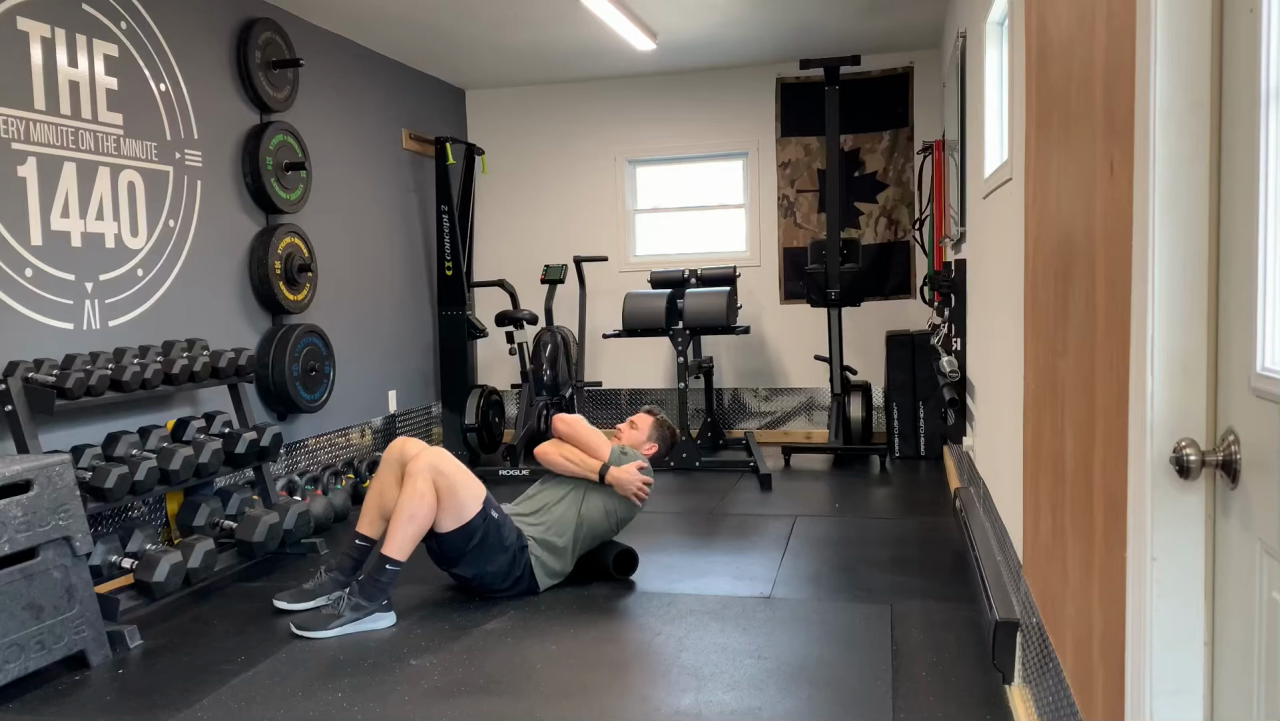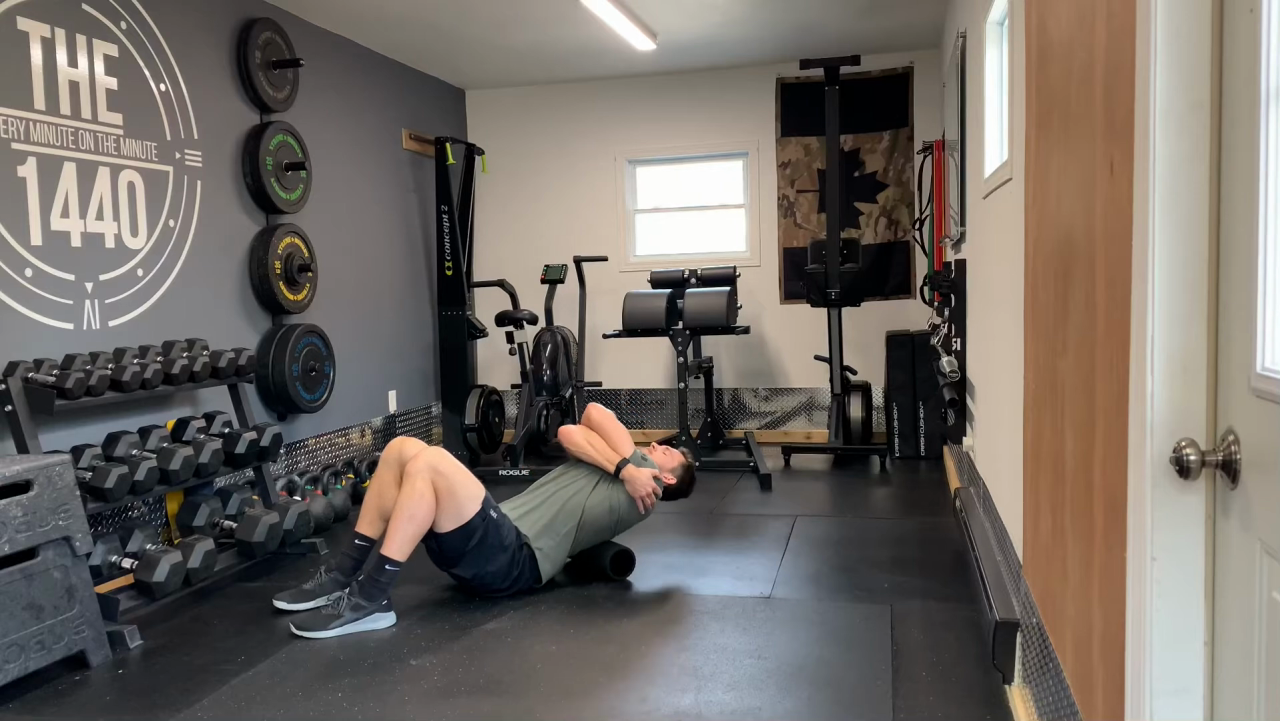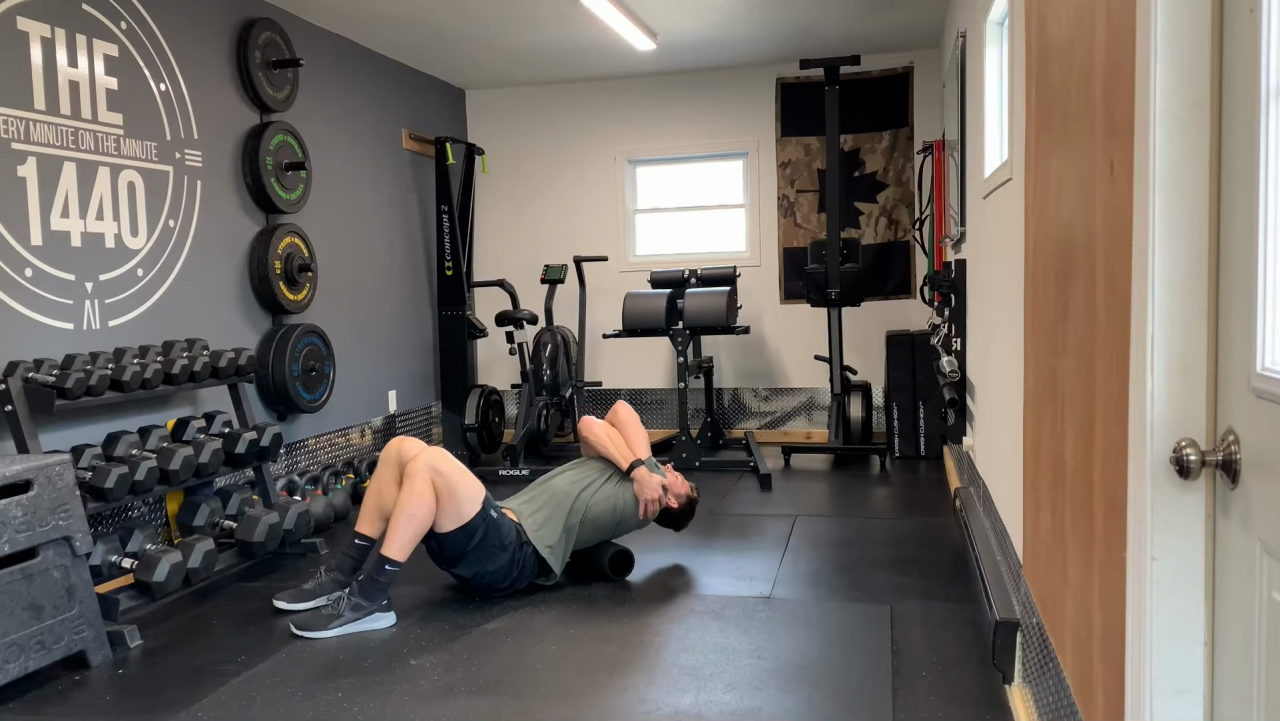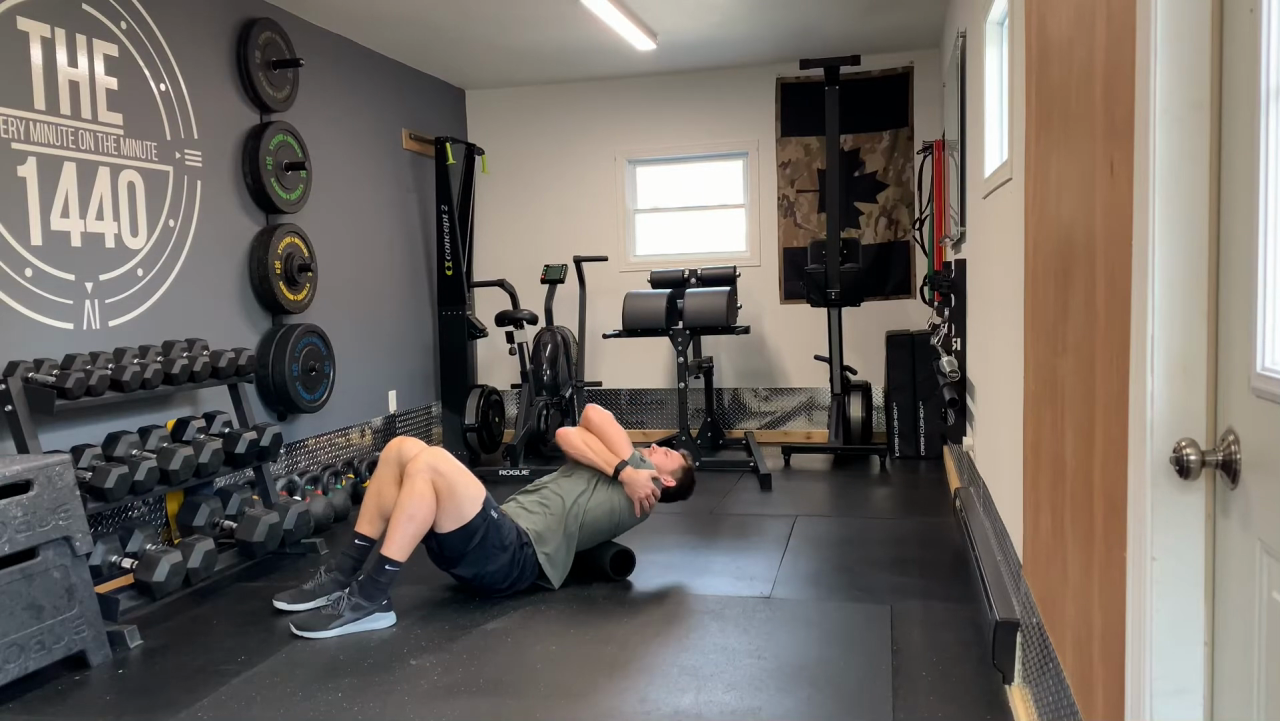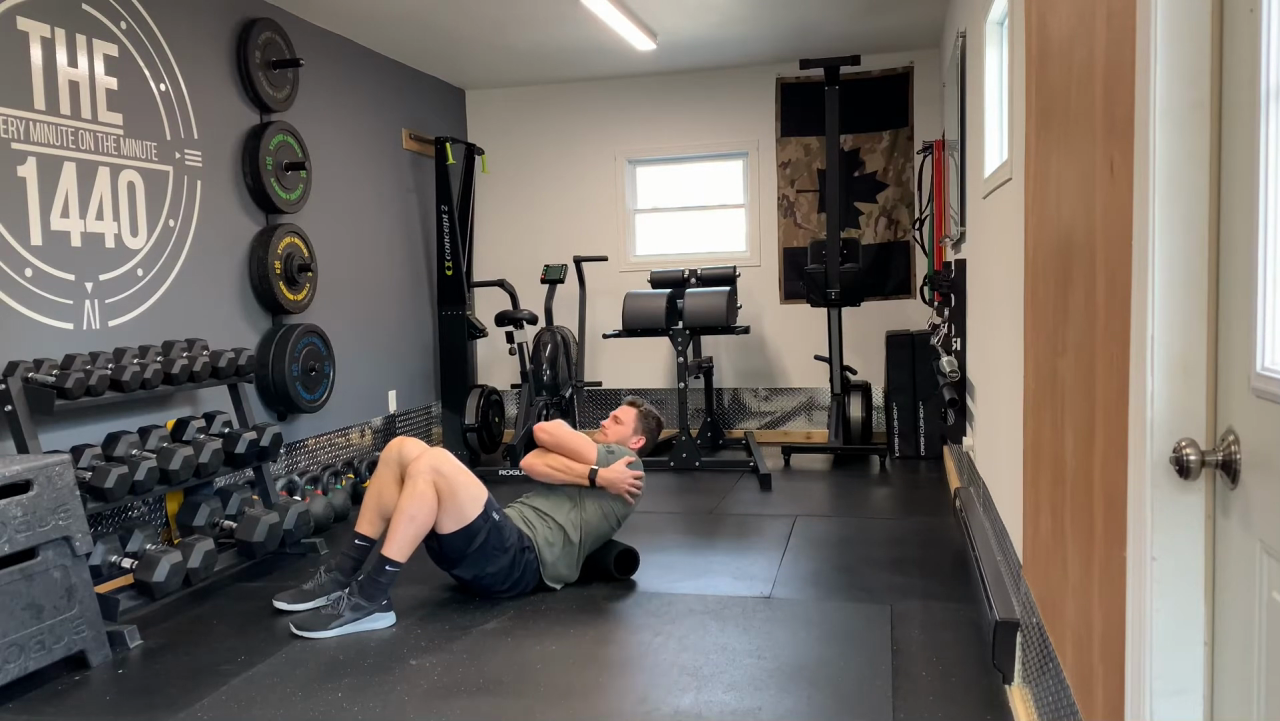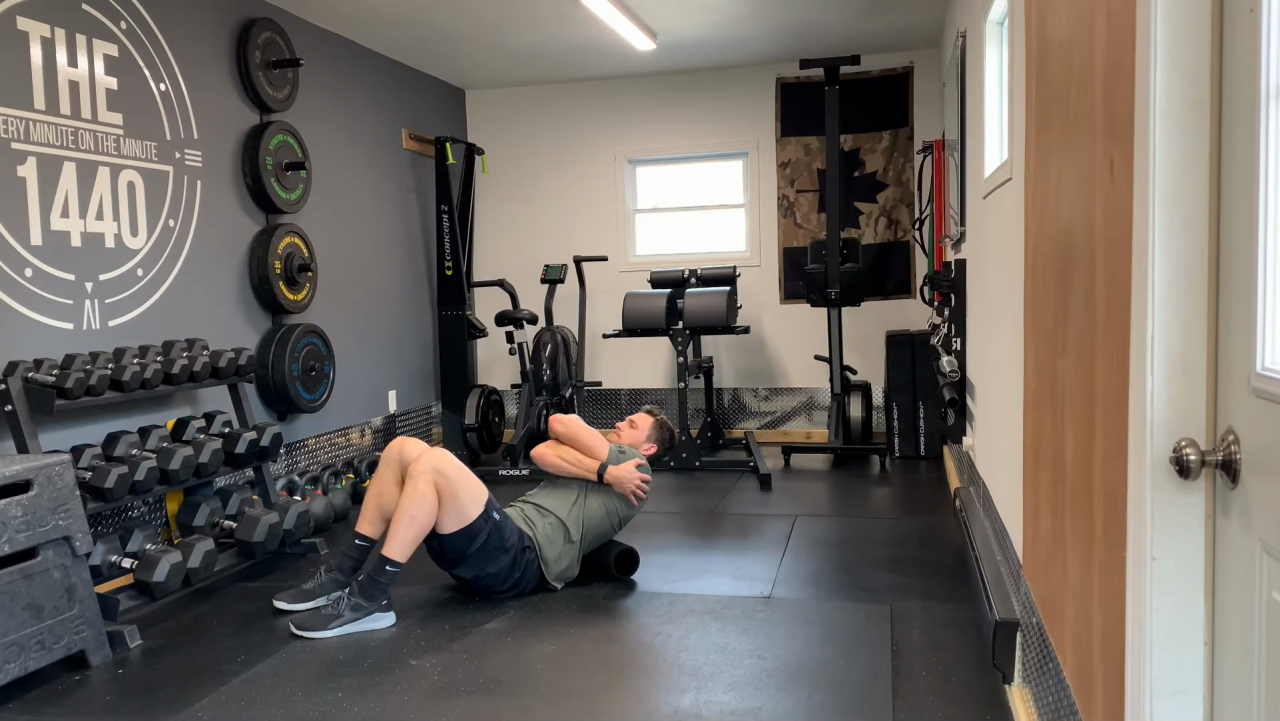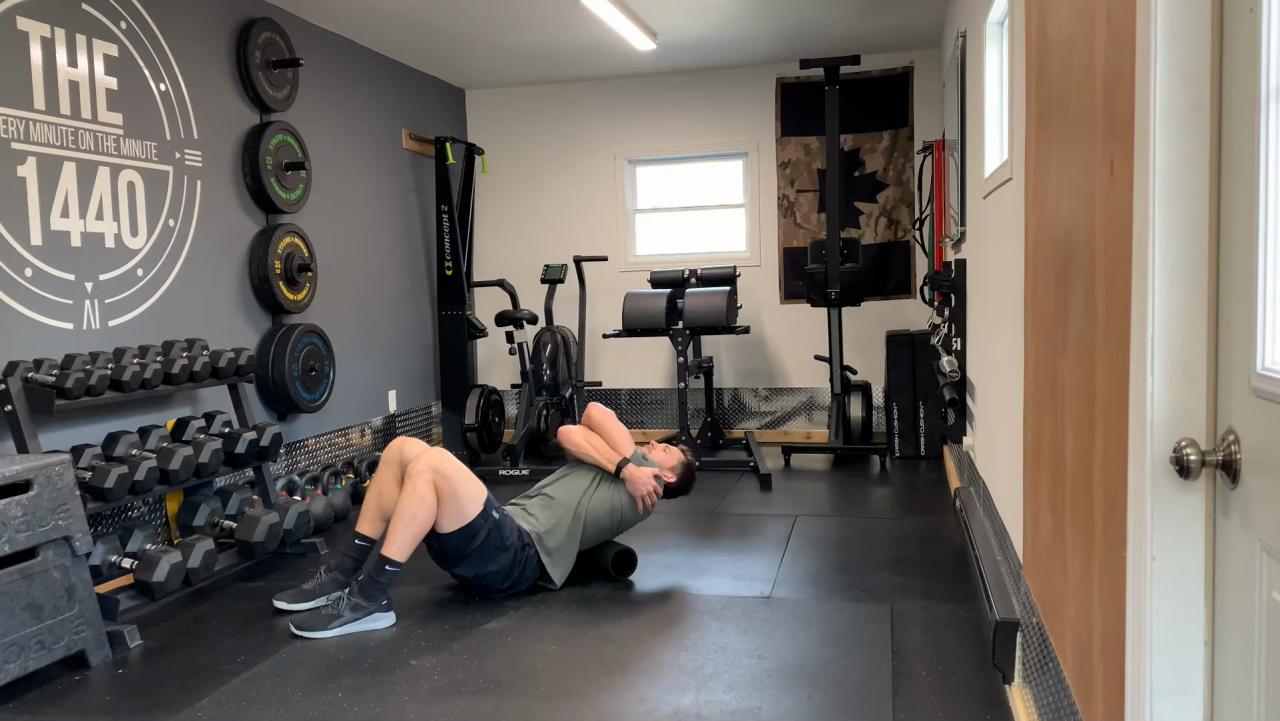
dt=0.7s
person 1, frame 1
left shoulder: (636, 470)
right shoulder: (606, 468)
left elbow: (563, 423)
right elbow: (545, 452)
right wrist: (606, 473)
left hip: (513, 560)
right hip: (493, 545)
left knee: (430, 461)
right knee: (404, 449)
left ankle: (371, 599)
right ankle: (345, 573)
person 1, frame 2
left shoulder: (643, 482)
right shoulder: (608, 468)
left elbow: (594, 413)
right elbow: (569, 433)
right wrist: (621, 467)
left hip: (508, 558)
right hip: (491, 538)
left knee: (429, 462)
right knee: (404, 449)
left ankle: (370, 599)
right ankle: (344, 573)
person 1, frame 3
left shoulder: (644, 484)
right shoulder: (616, 470)
right elbow: (589, 425)
right wrist: (634, 465)
left hip: (509, 555)
right hip: (493, 534)
left knee: (429, 463)
right knee: (402, 449)
left ankle: (370, 599)
right ankle: (345, 572)
person 1, frame 4
left shoulder: (642, 483)
right shoulder: (606, 469)
right elbow: (567, 436)
right wrist: (618, 467)
left hip: (510, 557)
right hip: (494, 537)
left knee: (430, 462)
right knee: (403, 449)
left ankle: (370, 599)
right ankle: (345, 573)
person 1, frame 5
left shoulder: (625, 468)
right shoulder: (602, 469)
left elbow: (546, 431)
right elbow: (533, 464)
right wrist: (595, 476)
left hip: (515, 560)
right hip: (495, 542)
left knee: (433, 462)
right knee: (403, 448)
left ankle: (369, 599)
right ankle: (343, 574)
person 1, frame 6
left shoulder: (634, 472)
right shoulder: (604, 468)
left elbow: (560, 424)
right elbow: (542, 454)
right wrist: (603, 473)
left hip: (515, 559)
right hip: (497, 542)
left knee: (433, 463)
right knee: (403, 449)
left ankle: (370, 599)
right ankle: (343, 574)
person 1, frame 7
left shoulder: (643, 481)
right shoulder: (612, 471)
left elbow: (595, 413)
right elbow: (568, 434)
right wrist: (620, 464)
left hip: (514, 556)
right hip: (498, 535)
left knee: (431, 462)
right knee: (404, 449)
left ankle: (369, 599)
right ankle: (344, 573)
